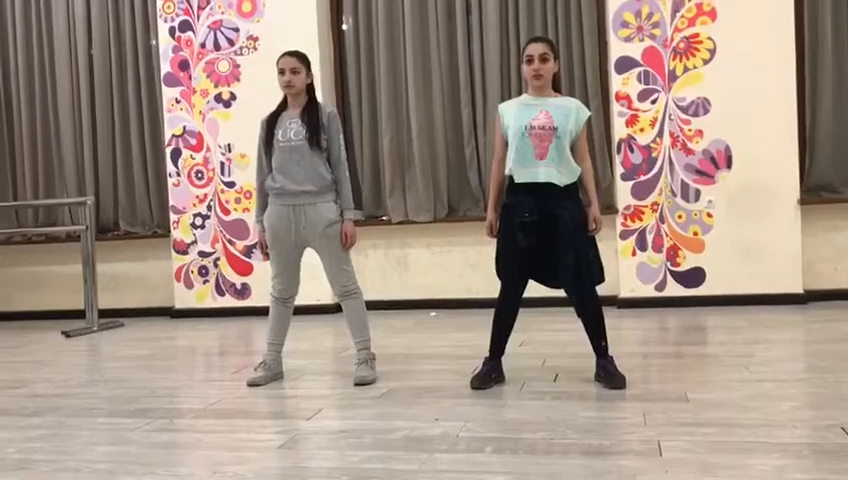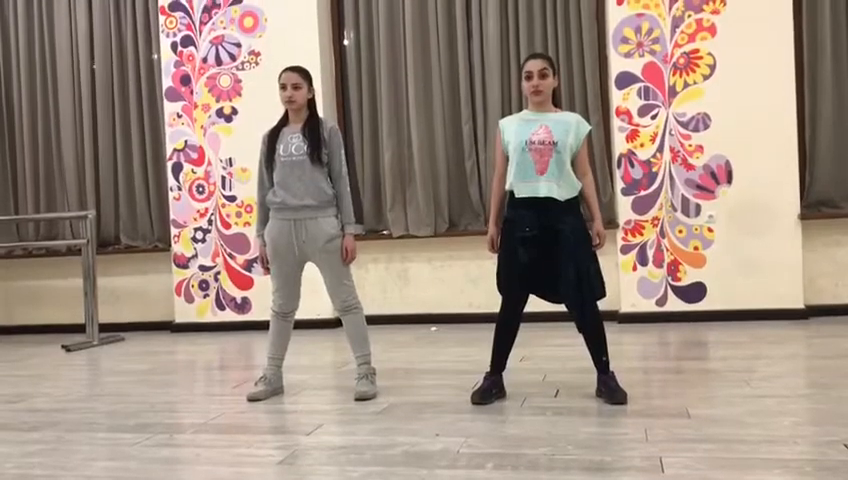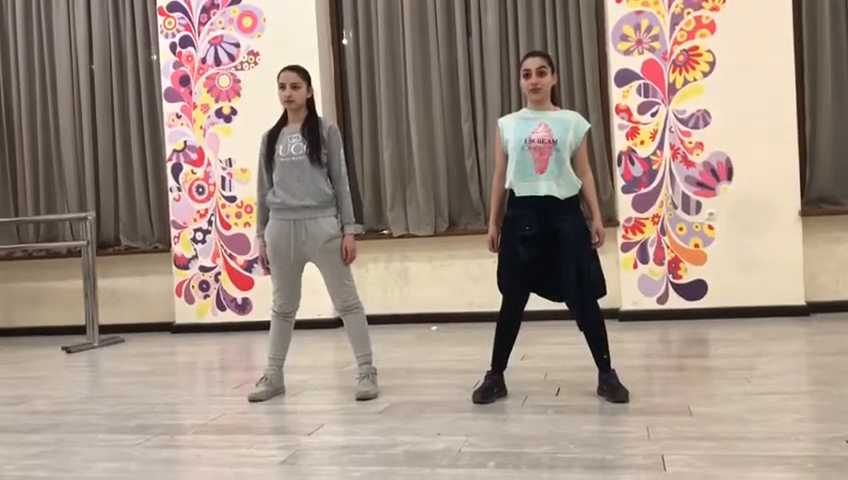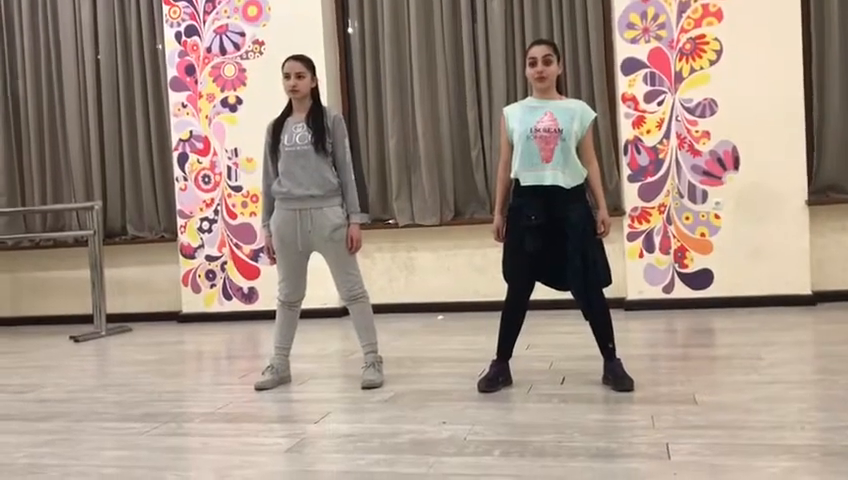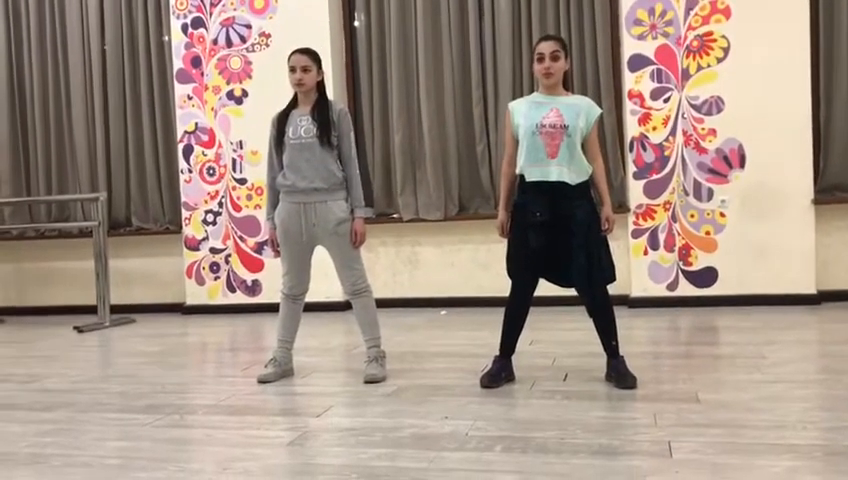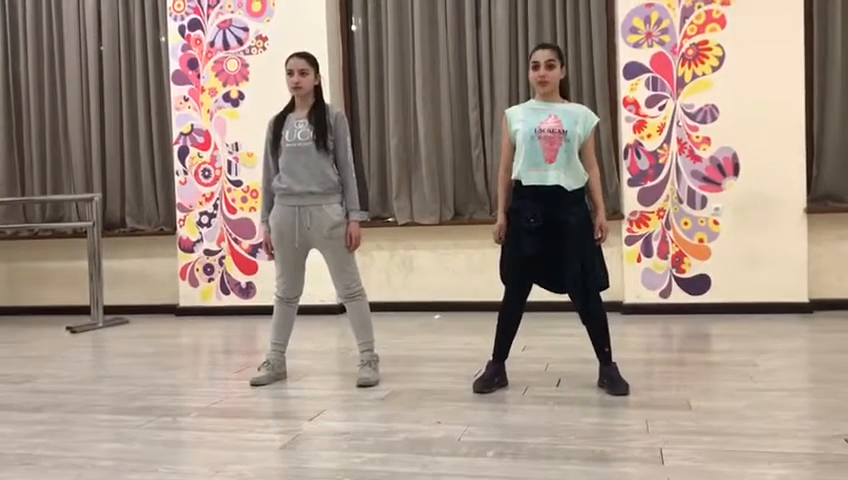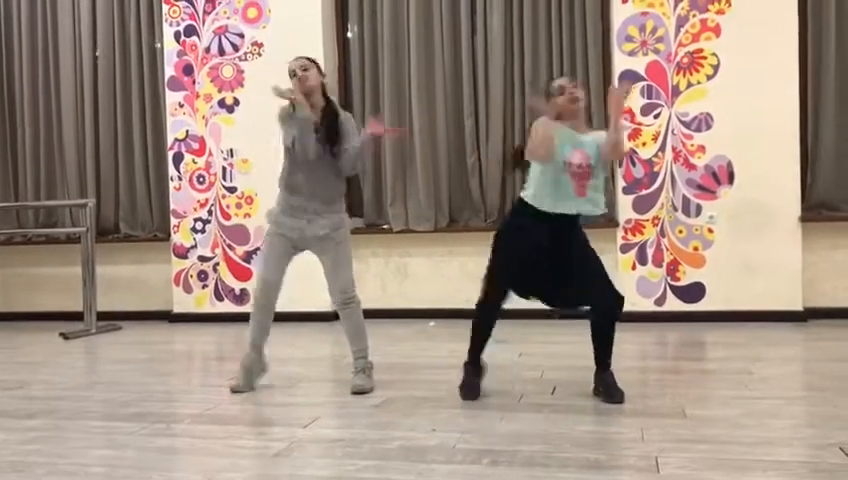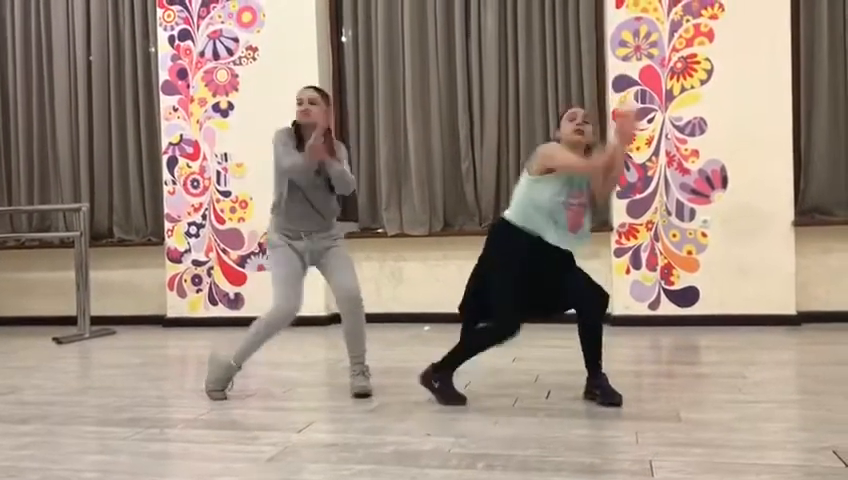
dt=0.5s
person 1, frame 1
left shoulder: (573, 109)
right shoulder: (507, 110)
left elbow: (583, 160)
right elbow: (499, 163)
left wrist: (593, 204)
right wrist: (492, 208)
left hip: (564, 200)
right hip: (521, 201)
left knee: (582, 285)
right knee: (511, 286)
left ankle: (603, 361)
right ankle: (493, 362)
person 1, frame 2
left shoulder: (573, 123)
right shoulder: (508, 126)
left elbow: (584, 175)
right elbow: (500, 178)
left wrist: (597, 219)
right wrist: (493, 223)
left hip: (565, 215)
right hip: (522, 216)
left knee: (583, 300)
right knee: (512, 301)
left ankle: (605, 376)
right ankle: (494, 377)
person 1, frame 3
left shoulder: (572, 122)
right shoulder: (507, 125)
left elbow: (584, 173)
right elbow: (500, 176)
left wrist: (596, 217)
right wrist: (493, 222)
left hip: (564, 213)
right hip: (522, 214)
left knee: (584, 298)
right knee: (513, 300)
left ankle: (606, 374)
right ankle: (495, 377)
person 1, frame 4
left shoulder: (578, 111)
right shoulder: (512, 114)
left elbow: (589, 163)
right elbow: (505, 167)
left wrist: (602, 207)
right wrist: (499, 212)
left hip: (570, 202)
right hip: (527, 204)
left knee: (589, 288)
right knee: (518, 289)
left ankle: (611, 363)
right ankle: (500, 365)
person 1, frame 5
left shoulder: (584, 107)
right shoulder: (518, 109)
left elbow: (595, 160)
right elbow: (510, 162)
left wrist: (606, 204)
right wrist: (503, 207)
left hip: (575, 199)
right hip: (532, 200)
left knee: (593, 285)
right knee: (521, 285)
left ankle: (614, 361)
right ankle: (503, 361)
person 1, frame 6
left shoulder: (581, 115)
right shoulder: (515, 116)
left elbow: (591, 167)
right elbow: (506, 170)
left wrist: (600, 212)
right wrist: (501, 214)
left hip: (570, 205)
right hip: (527, 205)
left knee: (586, 291)
right knee: (515, 290)
left ankle: (607, 367)
right ankle: (496, 366)
person 1, frame 7
left shoulder: (598, 139)
right shoulder: (545, 126)
left elbow: (616, 156)
right elbow: (539, 154)
left wrist: (616, 112)
right wrist: (556, 115)
left hip: (568, 229)
right hip: (527, 222)
left knee: (607, 301)
right knee: (494, 295)
left ankle: (603, 375)
right ankle: (472, 367)
person 1, frame 8
left shoulder: (587, 169)
right shoulder: (551, 153)
left elbow: (604, 187)
right elbow: (593, 165)
left wrist: (621, 140)
right wrist: (619, 139)
left hip: (547, 249)
right hip: (511, 243)
left knee: (592, 302)
right knee: (504, 324)
left ankle: (596, 382)
right ankle: (440, 373)
person 2, frame 1
left shoulder: (325, 116)
right shoulder: (270, 123)
left elbow: (340, 167)
right elbow: (263, 174)
left wrist: (349, 215)
right wrist: (260, 221)
left hip: (321, 209)
right hip: (281, 212)
left knee: (345, 286)
right knee: (282, 291)
left ankle: (364, 357)
right ankle: (272, 360)
person 2, frame 2
left shoulder: (327, 132)
right shoulder: (272, 138)
left elbow: (342, 182)
right elbow: (264, 189)
left wrist: (349, 229)
right wrist: (261, 235)
left hip: (322, 224)
right hip: (282, 227)
left knee: (346, 301)
right knee: (282, 305)
left ankle: (365, 371)
right ankle: (272, 374)
person 2, frame 3
left shoulder: (326, 131)
right shoulder: (271, 138)
left elbow: (340, 181)
right elbow: (264, 189)
left wrist: (349, 229)
right wrist: (261, 236)
left hip: (322, 224)
right hip: (281, 227)
left knee: (346, 300)
right knee: (283, 306)
left ankle: (366, 371)
right ankle: (273, 375)
person 2, frame 4
left shoulder: (330, 120)
right shoulder: (276, 128)
left elbow: (346, 170)
right elbow: (269, 179)
left wrist: (355, 218)
right wrist: (266, 226)
left hip: (326, 213)
right hip: (287, 217)
left knee: (352, 289)
right knee: (288, 295)
left ankle: (372, 360)
right ankle: (279, 364)
person 2, frame 5
left shoulder: (336, 114)
right shoulder: (281, 120)
left elbow: (351, 164)
right elbow: (273, 172)
left wrist: (359, 212)
right wrist: (271, 219)
left hip: (332, 207)
right hip: (291, 210)
left knee: (356, 283)
right knee: (292, 288)
left ankle: (375, 354)
right ankle: (282, 357)
person 2, frame 6
left shoulder: (333, 117)
right shoulder: (277, 124)
left elbow: (349, 168)
right elbow: (269, 176)
left wrist: (355, 216)
right wrist: (265, 222)
left hip: (327, 211)
right hip: (286, 213)
left knee: (349, 287)
right knee: (286, 291)
left ankle: (368, 359)
right ankle: (275, 360)
person 2, frame 7
left shoulder: (341, 119)
right shoulder: (289, 114)
left elbow: (350, 166)
right elbow: (305, 151)
left wrist: (367, 138)
right wrist: (299, 105)
left hip: (328, 219)
right hip: (287, 216)
left knee: (344, 294)
right knee: (265, 285)
left ankle: (362, 366)
right ankle: (252, 361)
person 2, frame 8
left shoulder: (335, 148)
right shoulder: (285, 138)
left elbow: (346, 187)
right elbow: (295, 171)
left wrist: (327, 159)
right wrist: (313, 142)
left hip: (326, 237)
right hip: (287, 239)
left knee: (350, 297)
right knee: (284, 309)
left ankle: (359, 371)
right ankle: (227, 366)
